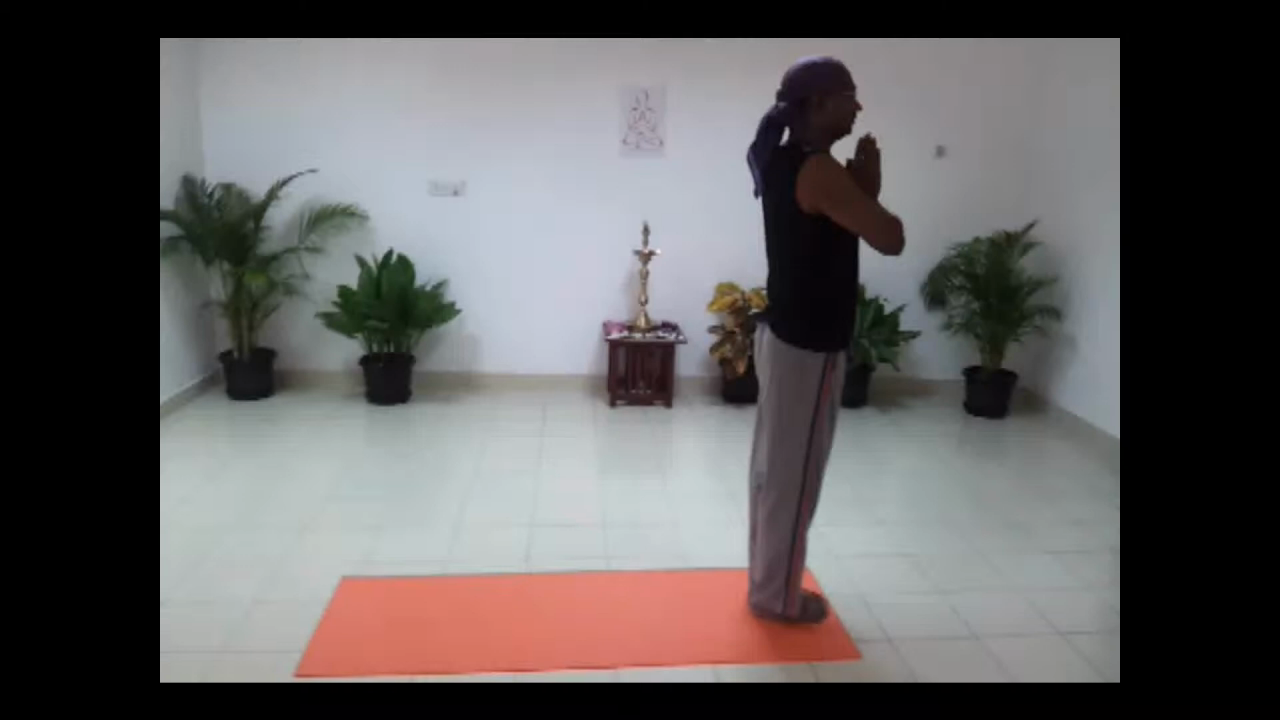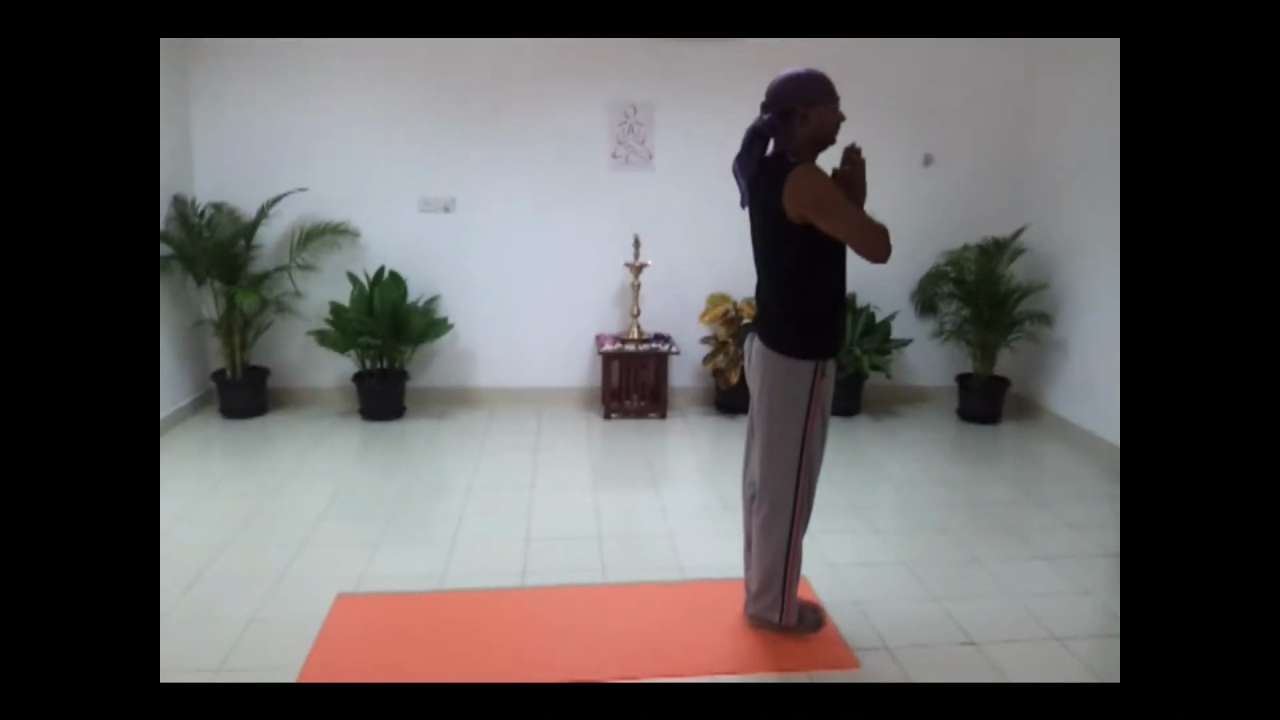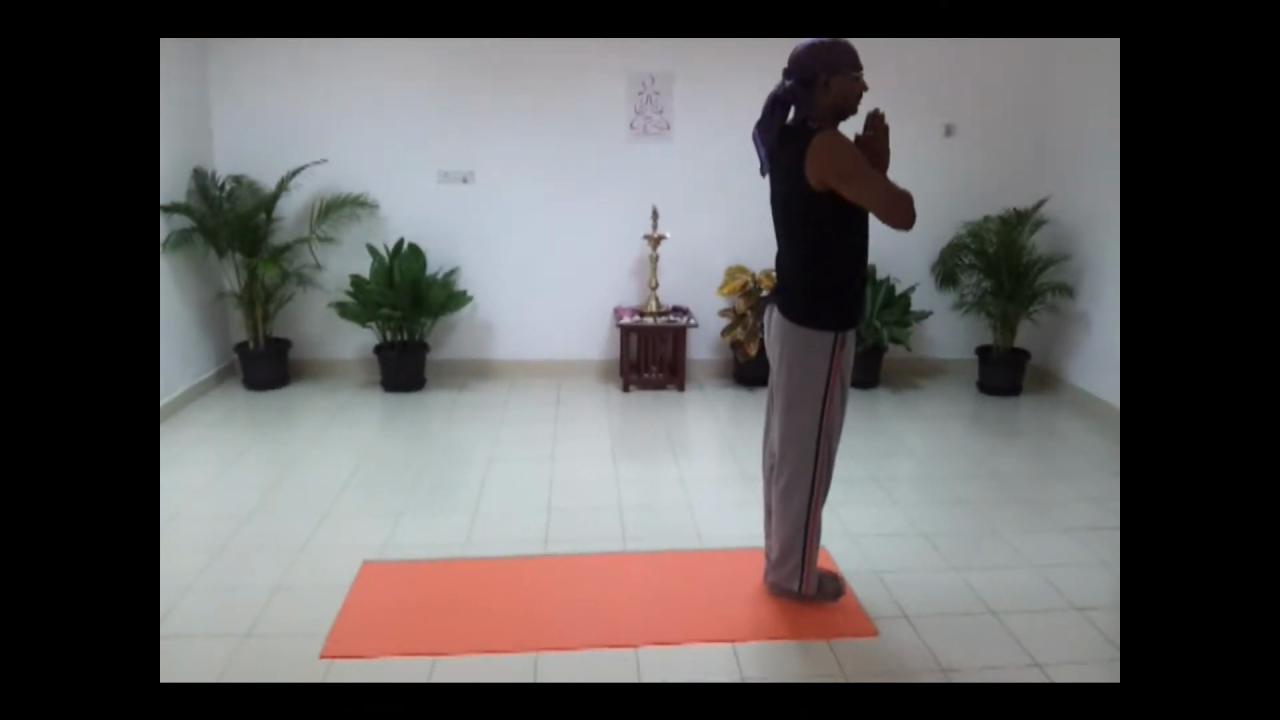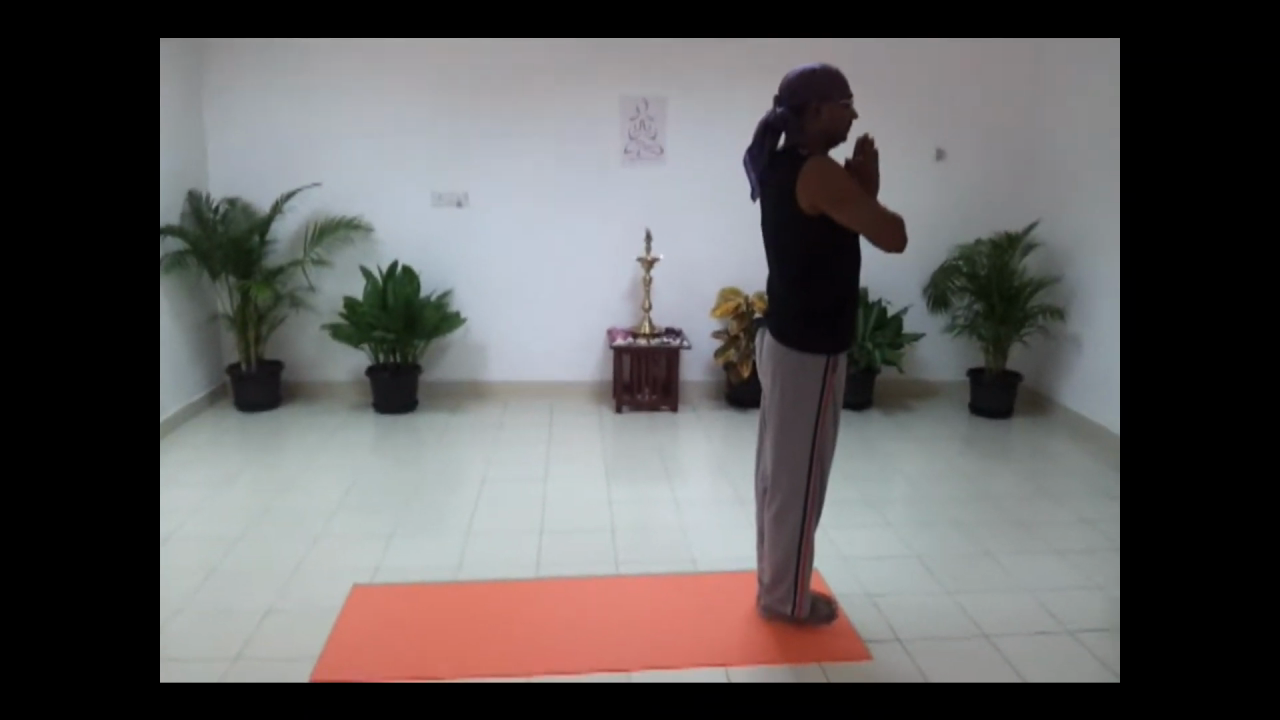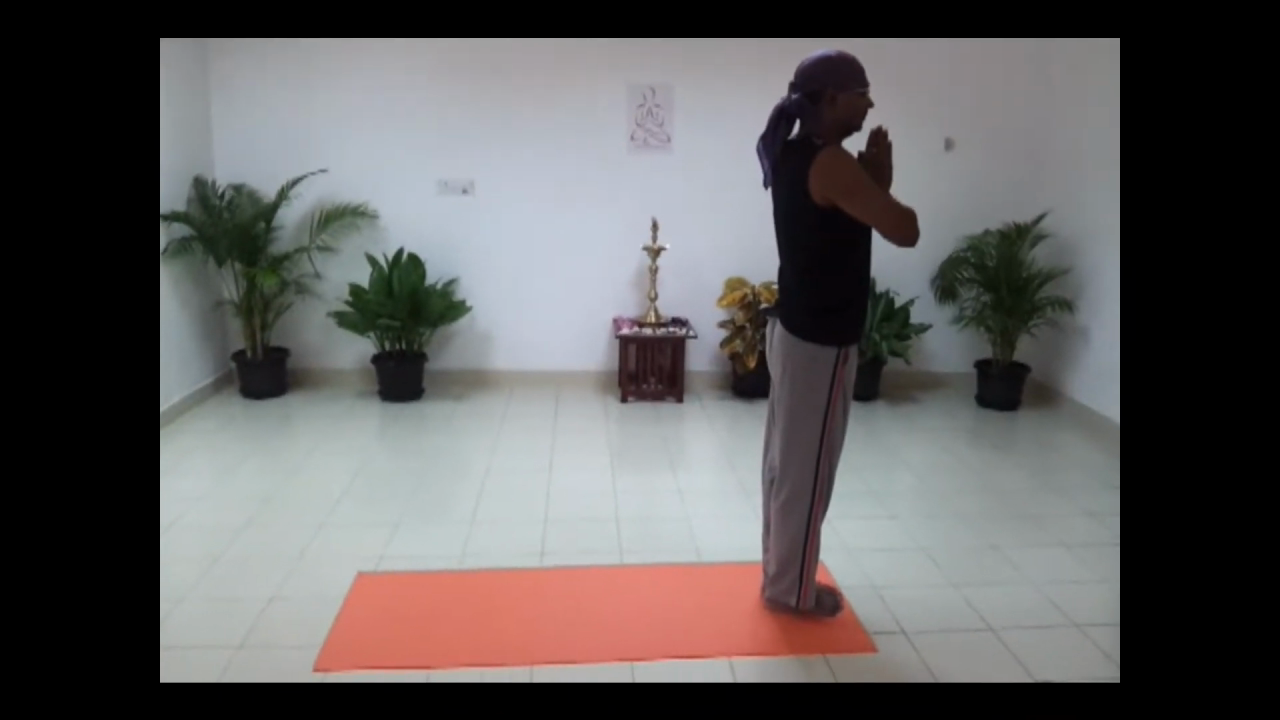
dt=0.7s
person 1, frame 1
left shoulder: (785, 162)
right shoulder: (818, 172)
left elbow: (836, 224)
right elbow: (890, 238)
left wrist: (859, 191)
right wrist: (869, 189)
left hip: (784, 335)
right hip: (808, 347)
left knee: (775, 468)
right knee: (794, 474)
left ankle: (769, 579)
right ankle: (777, 596)
person 1, frame 2
left shoulder: (771, 173)
right shoulder: (804, 181)
left elbow: (824, 235)
right elbow: (877, 246)
left wrist: (845, 197)
right wrist: (855, 196)
left hip: (772, 344)
right hip: (799, 355)
left knee: (768, 477)
right knee: (787, 484)
left ankle: (764, 589)
right ankle: (774, 605)
person 1, frame 3
left shoulder: (792, 141)
right shoulder: (828, 148)
left elbow: (846, 201)
right elbow: (901, 213)
left wrist: (868, 164)
right wrist: (878, 164)
left hip: (792, 314)
right hip: (818, 326)
left knee: (788, 447)
right knee: (806, 453)
left ankle: (785, 560)
right ankle: (794, 575)
person 1, frame 4
left shoulder: (782, 167)
right shoulder: (818, 173)
left elbow: (837, 225)
right elbow: (893, 236)
left wrist: (859, 188)
right wrist: (867, 188)
left hip: (783, 339)
right hip: (810, 350)
left knee: (780, 471)
right knee: (799, 476)
left ankle: (777, 582)
right ankle: (787, 597)
person 1, frame 5
left shoulder: (794, 155)
right shoulder: (831, 164)
left elbow: (846, 218)
right elbow: (905, 230)
left wrist: (871, 181)
right wrist: (880, 181)
left hip: (793, 329)
right hip: (820, 341)
left knee: (787, 462)
right knee: (806, 469)
left ankle: (782, 574)
right ankle: (791, 590)
